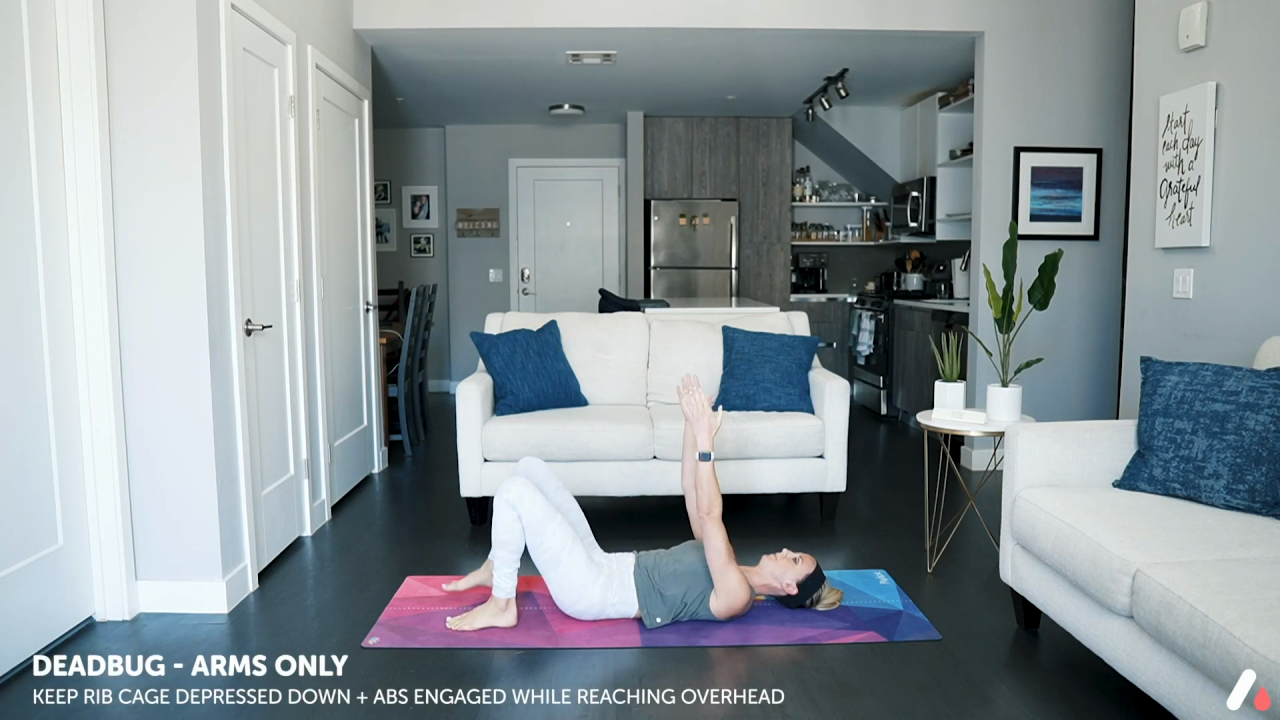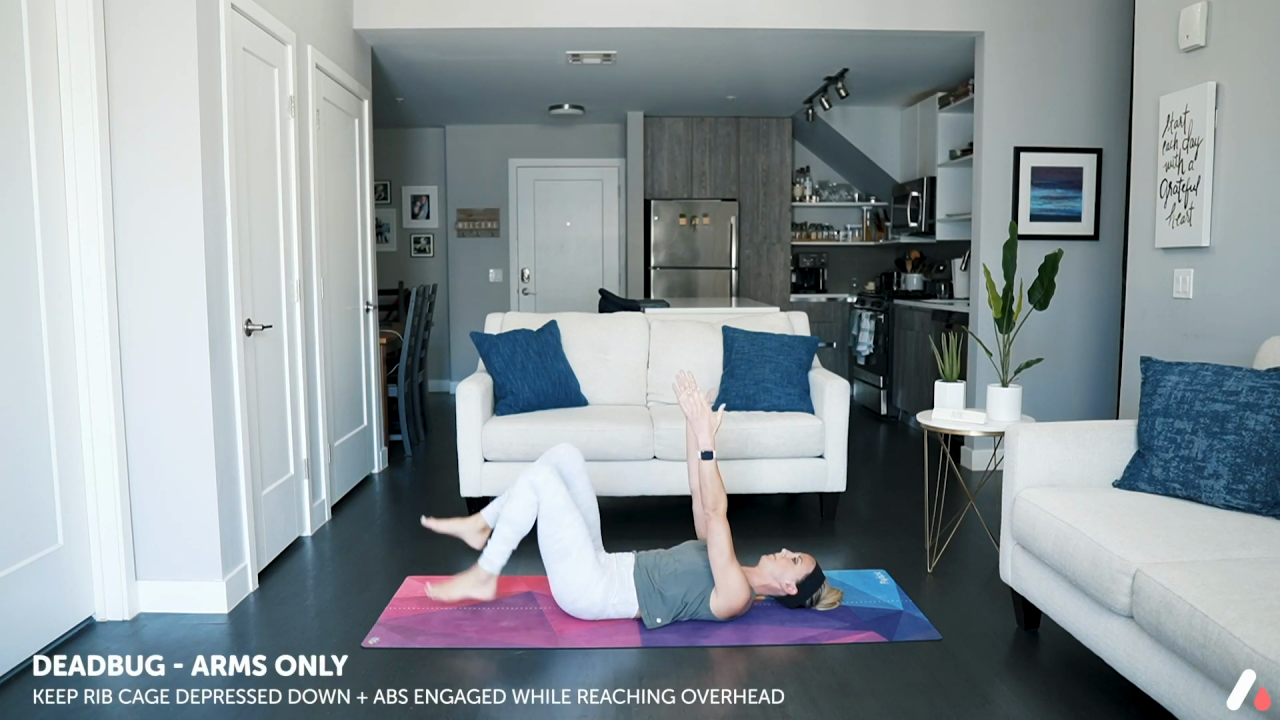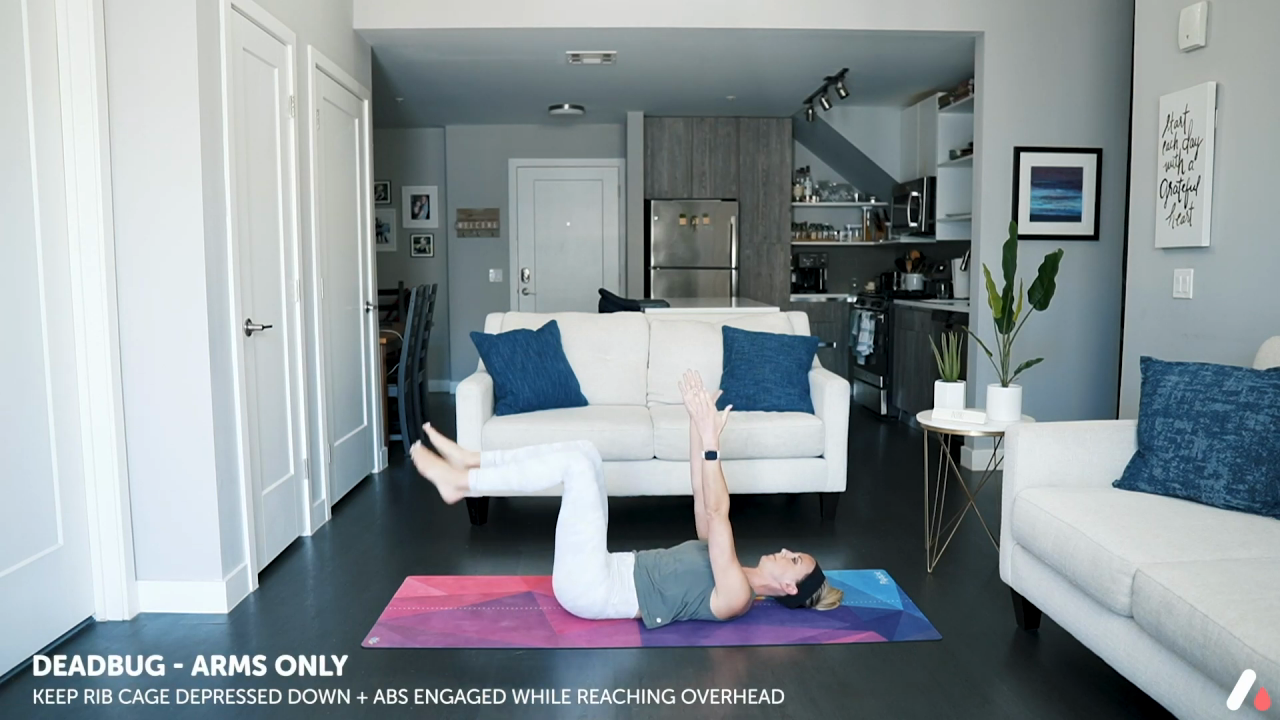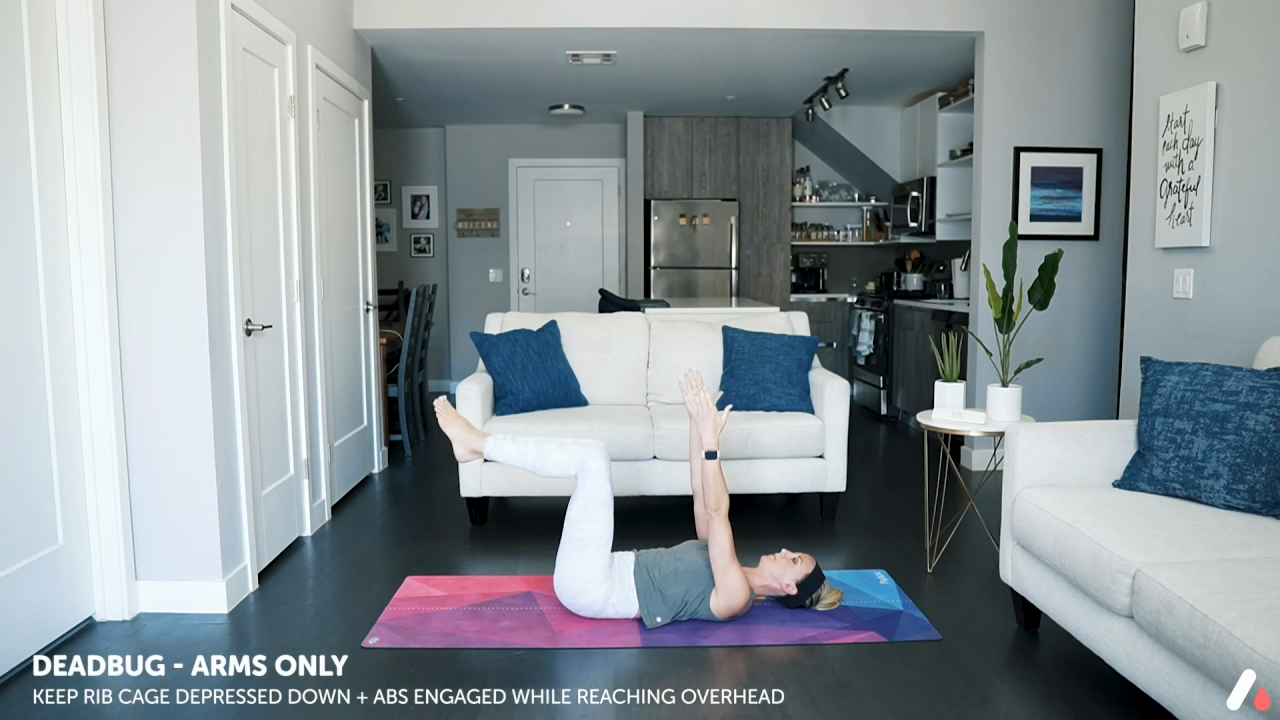
dt=0.3s
person 1, frame 1
left shoulder: (736, 595)
right shoulder: (728, 565)
left elbow: (710, 516)
right elbow: (693, 496)
left wrist: (705, 441)
right wrist: (692, 424)
left hip: (588, 591)
right hip: (600, 571)
left knee: (514, 491)
right knee: (529, 469)
left ankle: (500, 606)
right ankle: (495, 569)
person 1, frame 2
left shoulder: (736, 594)
right shoulder: (727, 568)
left elbow: (715, 512)
right elbow: (700, 496)
left wrist: (707, 440)
right wrist: (693, 423)
left hip: (588, 591)
right hip: (600, 571)
left knee: (537, 478)
right knee: (564, 454)
left ankle: (483, 577)
right ankle: (481, 525)
person 1, frame 3
left shoulder: (736, 595)
right shoulder: (728, 569)
left elbow: (718, 513)
right elbow: (702, 496)
left wrist: (710, 440)
right wrist: (696, 420)
left hip: (588, 590)
right hip: (598, 578)
left knee: (577, 464)
right knee: (582, 454)
left ankle: (462, 482)
right ankle: (468, 464)
person 1, frame 4
left shoulder: (736, 595)
right shoulder: (730, 570)
left elbow: (716, 513)
right elbow: (701, 496)
left wrist: (711, 440)
right wrist: (697, 422)
left hip: (588, 588)
right hip: (602, 576)
left knee: (592, 460)
right knee: (592, 454)
left ankle: (480, 443)
right ankle: (479, 445)
